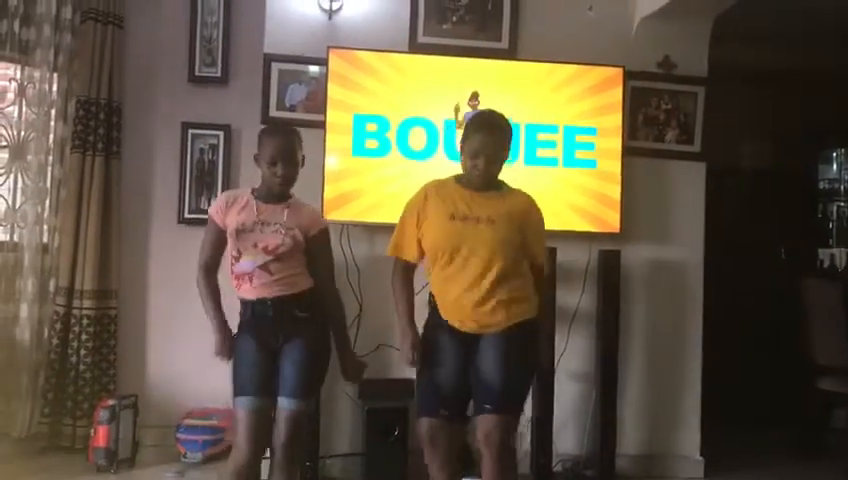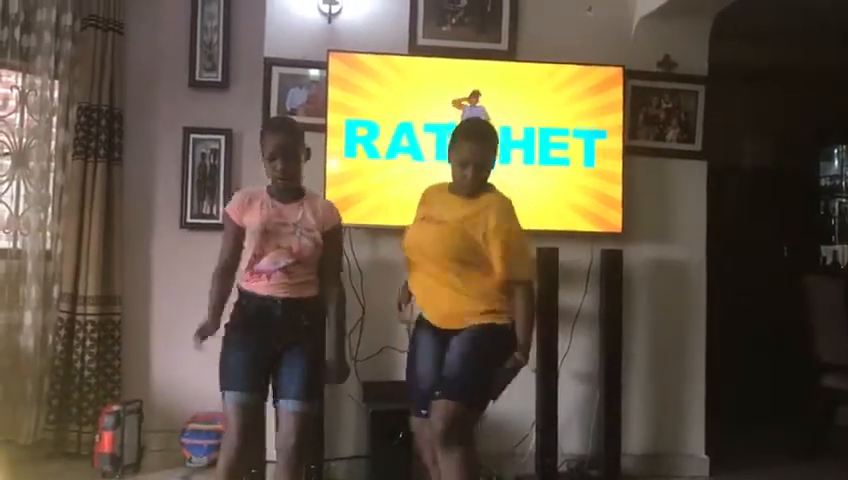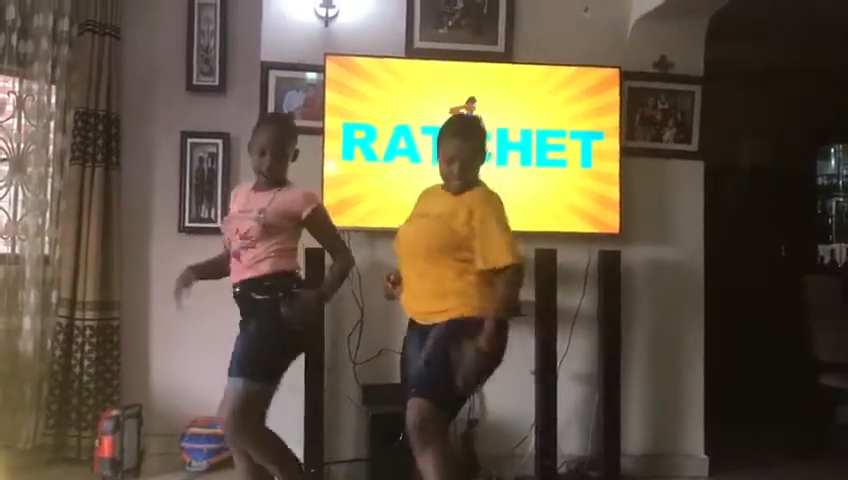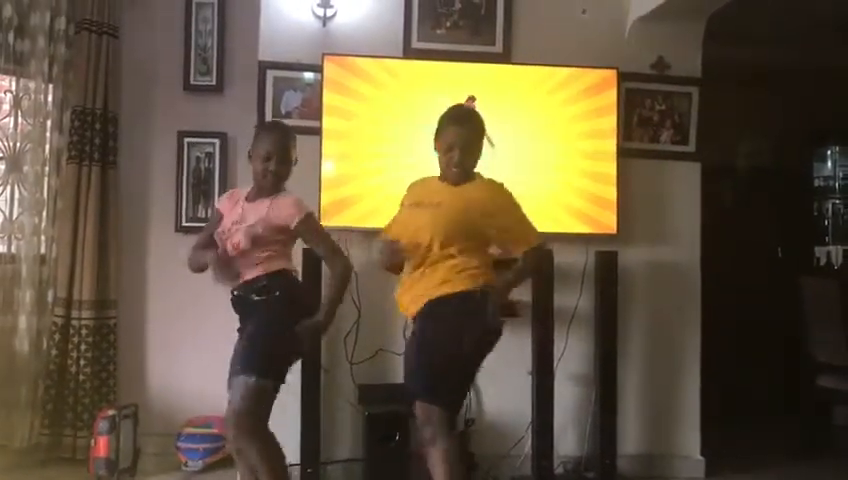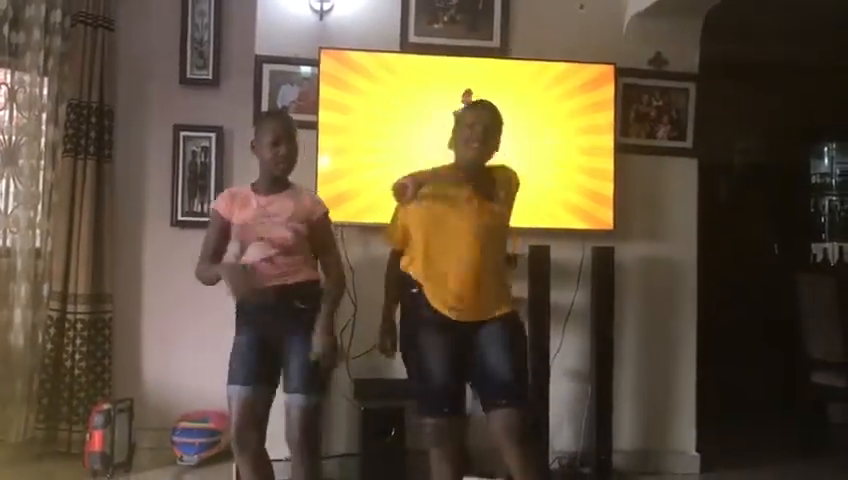
dt=0.4s
person 1, frame 1
left shoulder: (522, 207)
right shoulder: (430, 196)
left elbow: (537, 270)
right elbow: (402, 265)
left wrist: (532, 331)
right wrist: (406, 327)
left hip: (508, 329)
right hip: (447, 327)
left knee: (494, 435)
right knee: (434, 432)
person 1, frame 2
left shoulder: (495, 211)
right shoulder: (430, 197)
left elbow: (521, 285)
left wrist: (522, 351)
right wrist: (411, 284)
left hip: (483, 327)
right hip: (432, 326)
left knee: (447, 425)
right knee: (424, 430)
person 1, frame 3
left shoulder: (483, 204)
right shoulder: (428, 197)
left elbow: (510, 273)
left wrist: (486, 339)
right wrist: (400, 277)
left hip: (464, 324)
right hip: (424, 324)
left knee: (423, 421)
right knee: (422, 426)
person 1, frame 4
left shoulder: (490, 194)
right shoulder: (416, 190)
left elbow: (533, 248)
right elbow: (387, 249)
left wrist: (504, 285)
right wrist: (391, 253)
left hip: (459, 308)
right hip: (429, 314)
left knee: (431, 420)
right knee: (432, 421)
person 1, frame 5
left shoulder: (501, 180)
right shoulder: (422, 188)
left elbow: (469, 175)
right elbow: (398, 253)
left wrist: (421, 178)
right wrist: (387, 316)
left hip: (492, 316)
right hip: (429, 315)
left knee: (511, 426)
right knee: (440, 428)
person 2, frame 1
left shoulder: (309, 219)
right shoulder: (228, 205)
left elbow: (327, 287)
right elbow: (206, 268)
left wrist: (345, 349)
right wrist: (218, 324)
left hip: (302, 324)
right hip: (253, 324)
left knee: (287, 440)
right knee: (249, 443)
person 2, frame 2
left shoulder: (324, 213)
right shoulder: (244, 203)
left elbow: (332, 284)
right elbow: (225, 267)
left wrist: (335, 348)
right wrist: (213, 315)
left hip: (301, 326)
right hip: (250, 320)
left knee: (293, 440)
right knee: (238, 438)
person 2, frame 3
left shoulder: (299, 199)
right shoulder: (239, 195)
left elbow: (343, 258)
left wrist: (318, 297)
right wrist: (194, 271)
left hip: (278, 306)
right hip: (250, 309)
left knee: (236, 422)
right knee: (240, 426)
person 2, frame 4
left shoulder: (290, 207)
right shoulder: (230, 201)
left elbow: (340, 266)
right elbow: (195, 256)
left wrist: (321, 319)
right wrist: (212, 257)
left hip: (276, 306)
right hip: (250, 315)
left knee: (241, 419)
right knee: (243, 432)
person 2, frame 5
left shoulder: (309, 204)
right shoulder: (230, 201)
left elbow: (334, 272)
right elbow: (203, 268)
left wrist: (325, 324)
right wrist: (228, 270)
left hip: (302, 315)
right hip: (254, 317)
left knee: (301, 435)
right knee: (242, 431)
